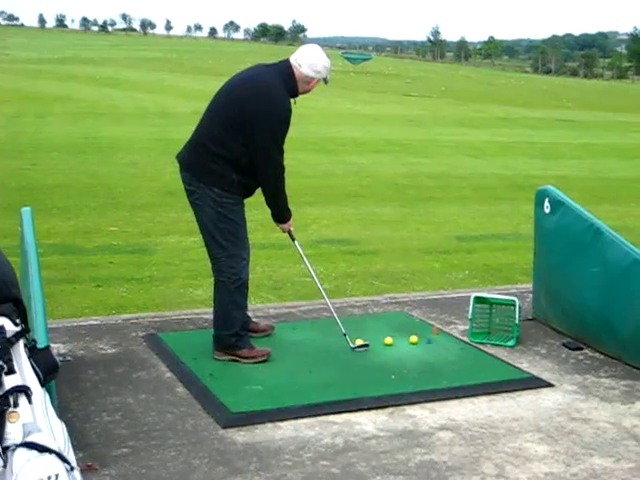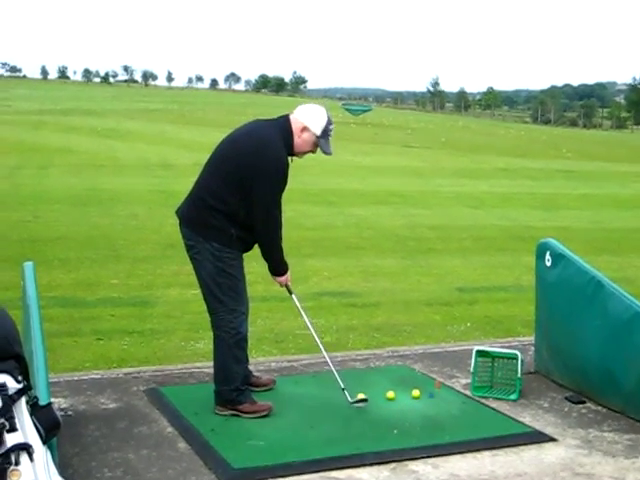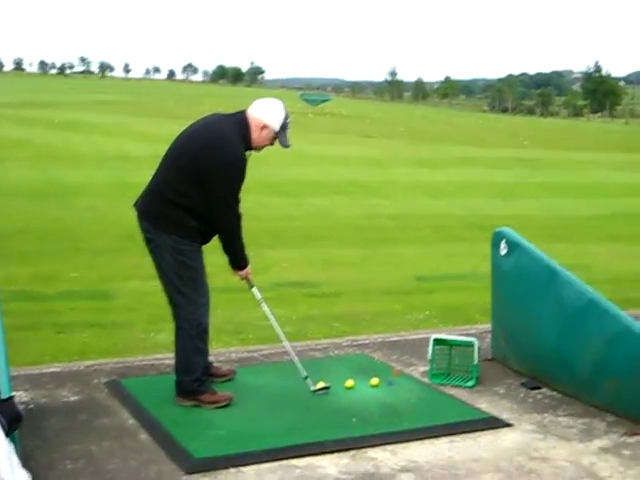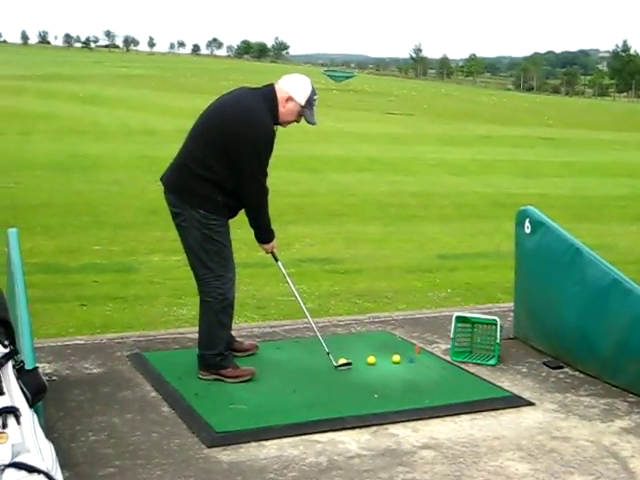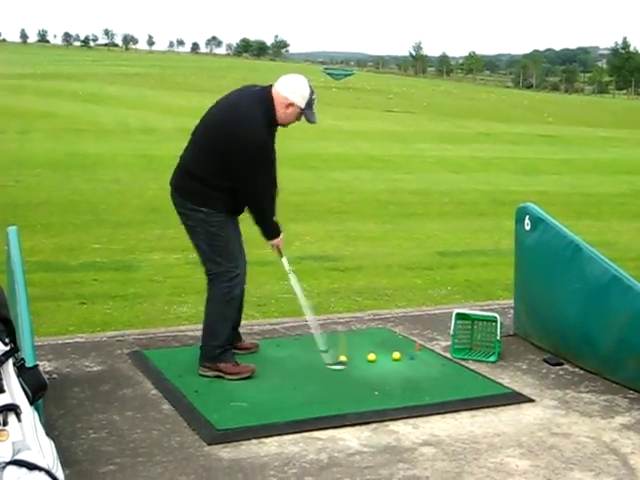
dt=1s
person 1, frame 1
left shoulder: (264, 77)
right shoulder: (272, 99)
right elbow: (269, 162)
right wrist: (282, 213)
left hip: (208, 170)
right hip: (213, 179)
left knee: (234, 255)
right knee: (232, 260)
left ankle: (237, 320)
right ankle: (229, 341)
person 1, frame 2
left shoulder: (264, 134)
right shoulder: (270, 153)
right elbow: (266, 216)
right wrist: (278, 266)
left hip: (209, 225)
right hip: (212, 233)
left knee: (234, 310)
right knee: (230, 314)
left ankle: (239, 374)
right ankle: (230, 396)
person 1, frame 3
left shoulder: (221, 127)
right shoulder: (228, 149)
right elbow: (225, 212)
right wrist: (239, 261)
left hip: (166, 217)
right hip: (171, 226)
left knee: (194, 302)
right knee: (192, 306)
left ankle: (198, 366)
right ankle: (191, 387)
person 1, frame 4
left shoulder: (250, 102)
right shoulder: (256, 122)
left elbow: (250, 178)
right elbow: (252, 185)
left wrist: (262, 228)
right wrist: (265, 233)
left hip: (194, 192)
right hip: (197, 200)
left knee: (220, 274)
right knee: (218, 280)
left ankle: (221, 339)
right ankle: (214, 361)
person 1, frame 5
left shoulder: (254, 96)
right shoulder: (251, 127)
left elbow: (264, 171)
right elbow: (254, 185)
left wrist: (268, 222)
right wrist: (271, 230)
left hip: (202, 192)
right hip: (202, 200)
left knee: (228, 268)
right knee: (228, 274)
left ankle: (225, 336)
right ankle: (214, 357)
